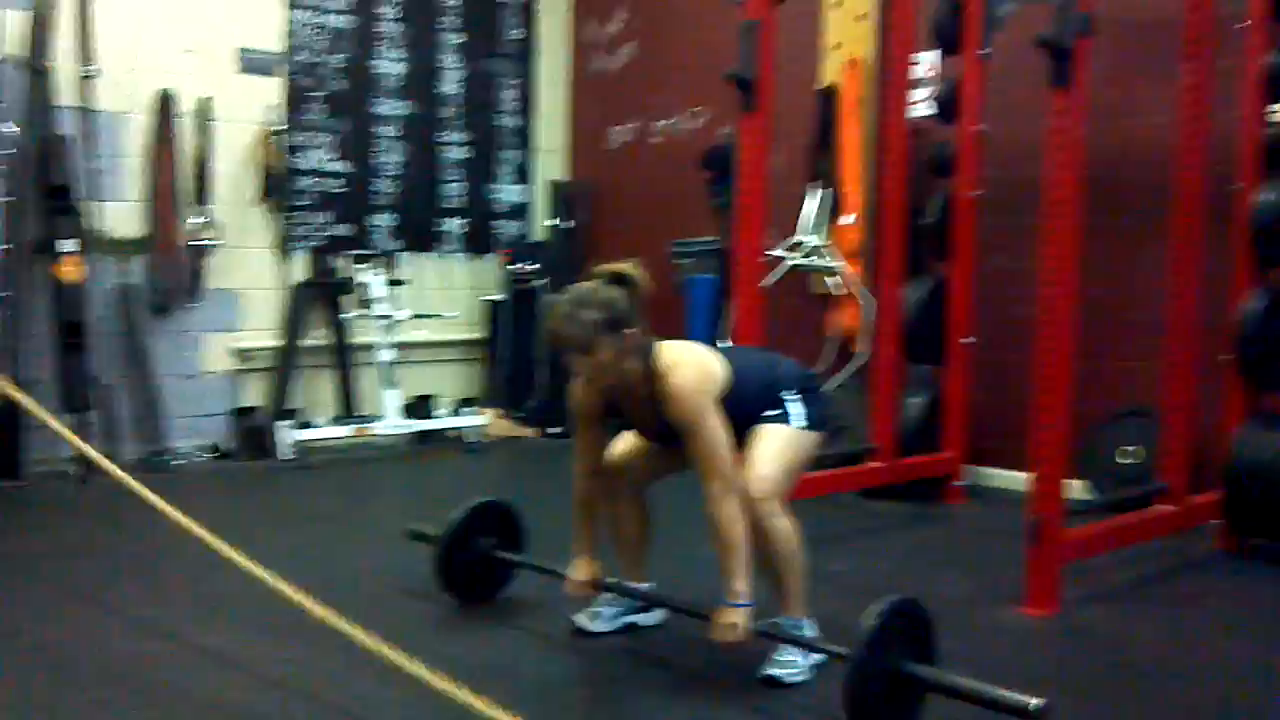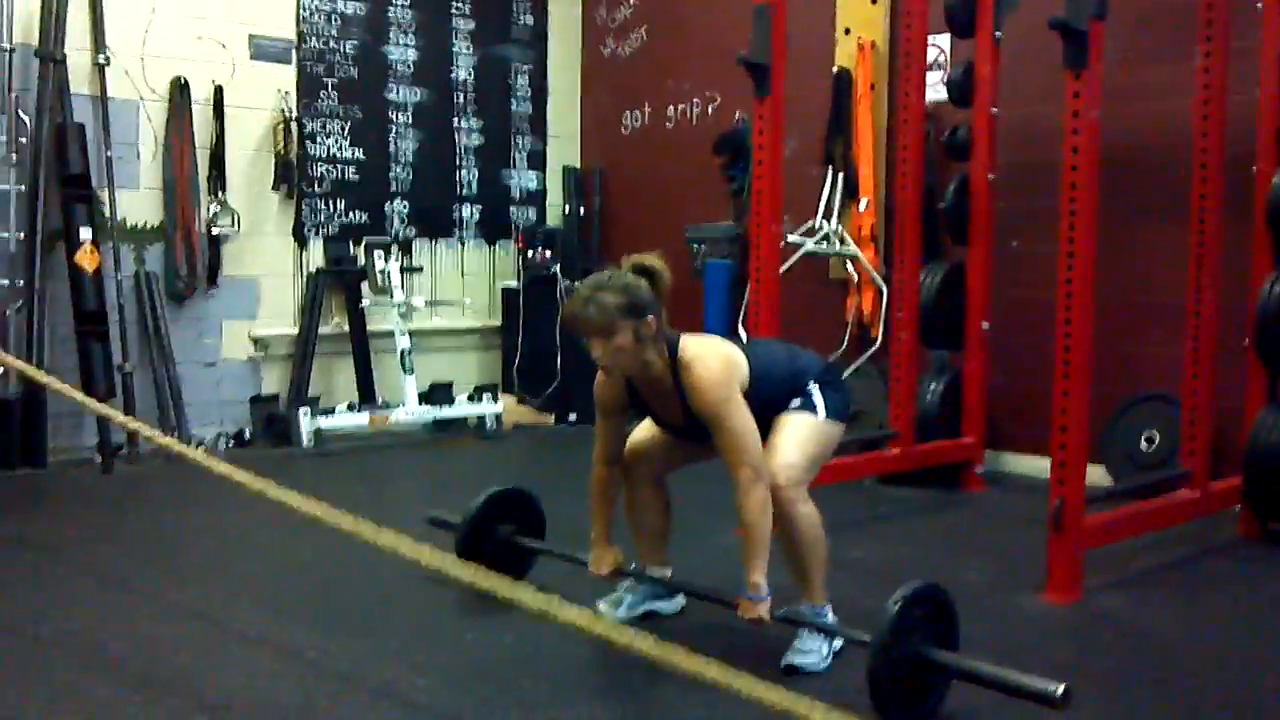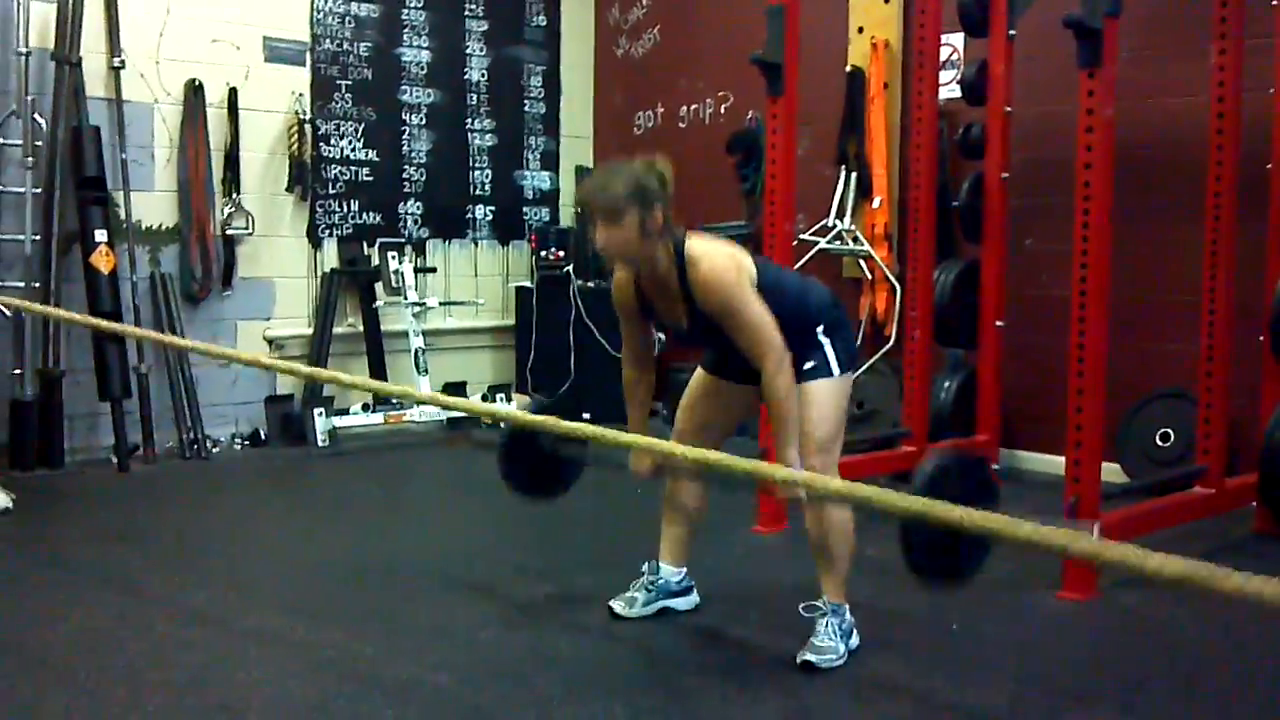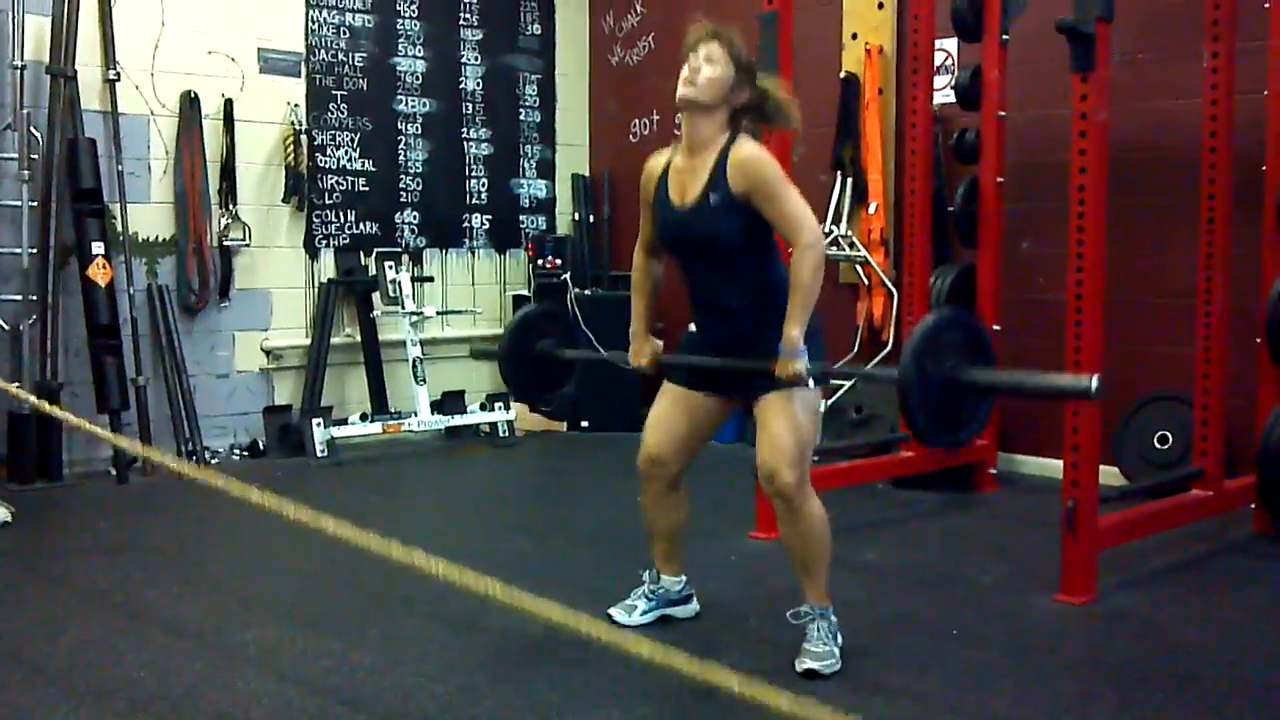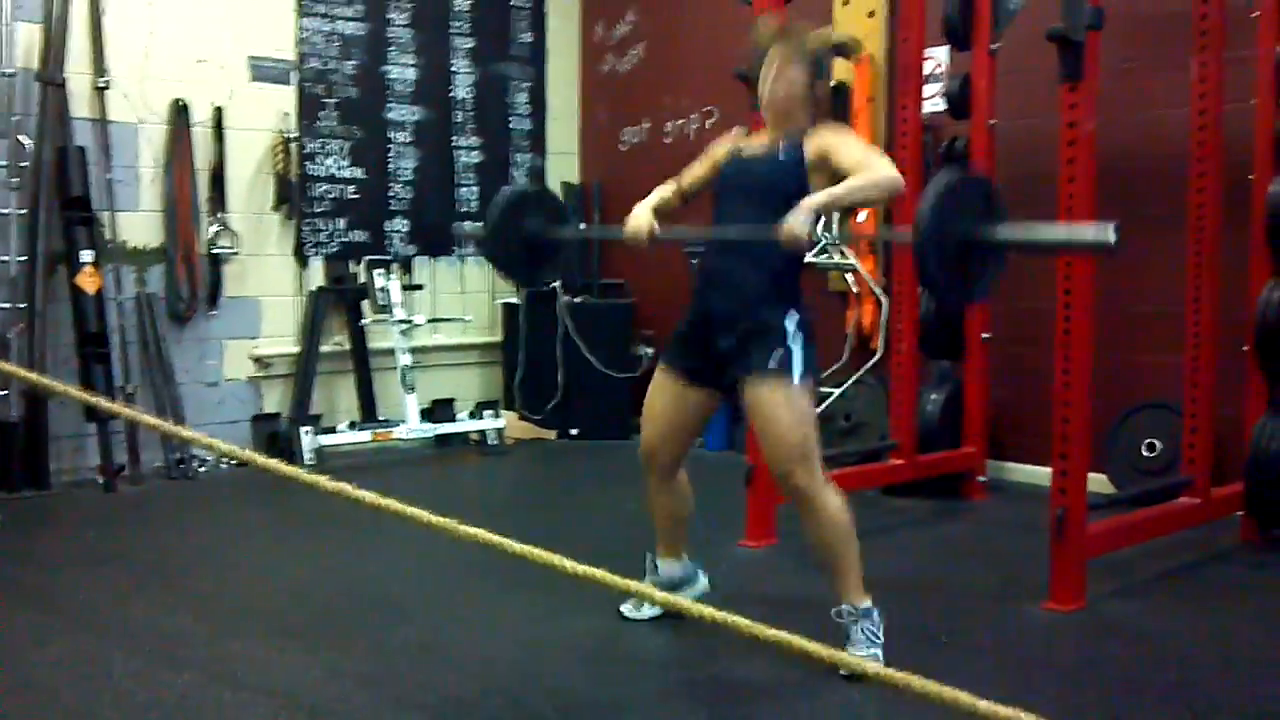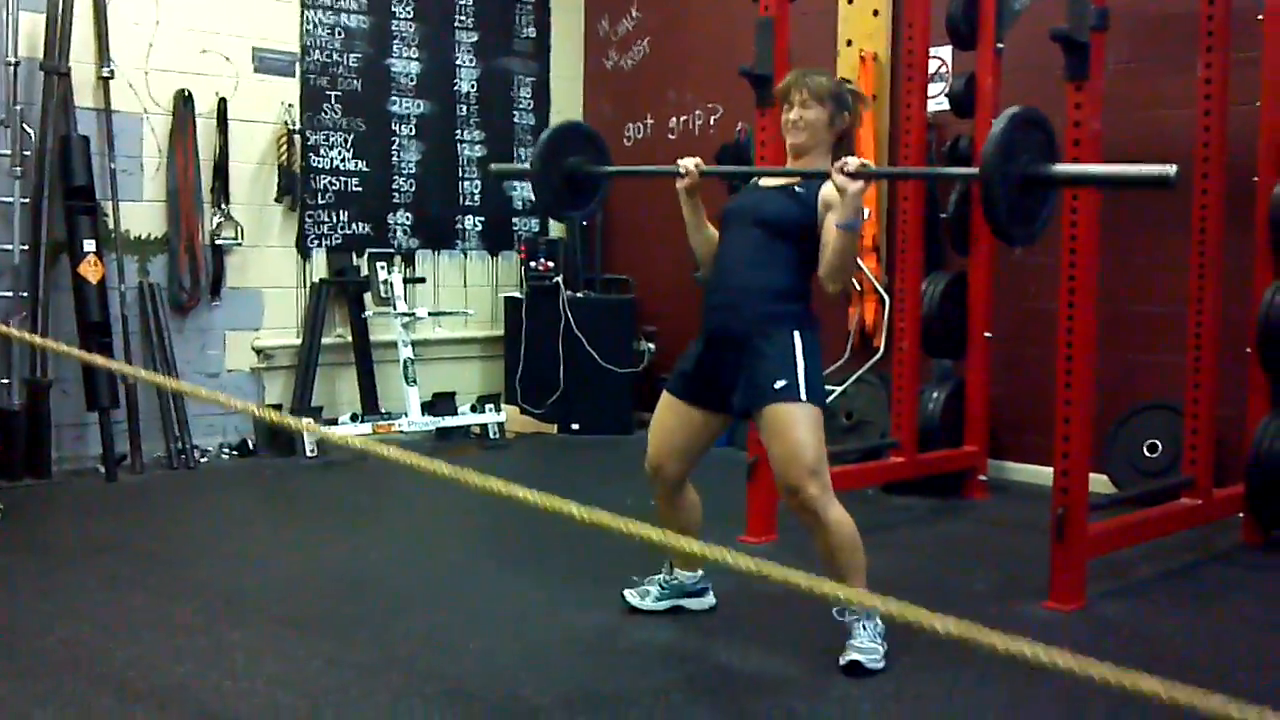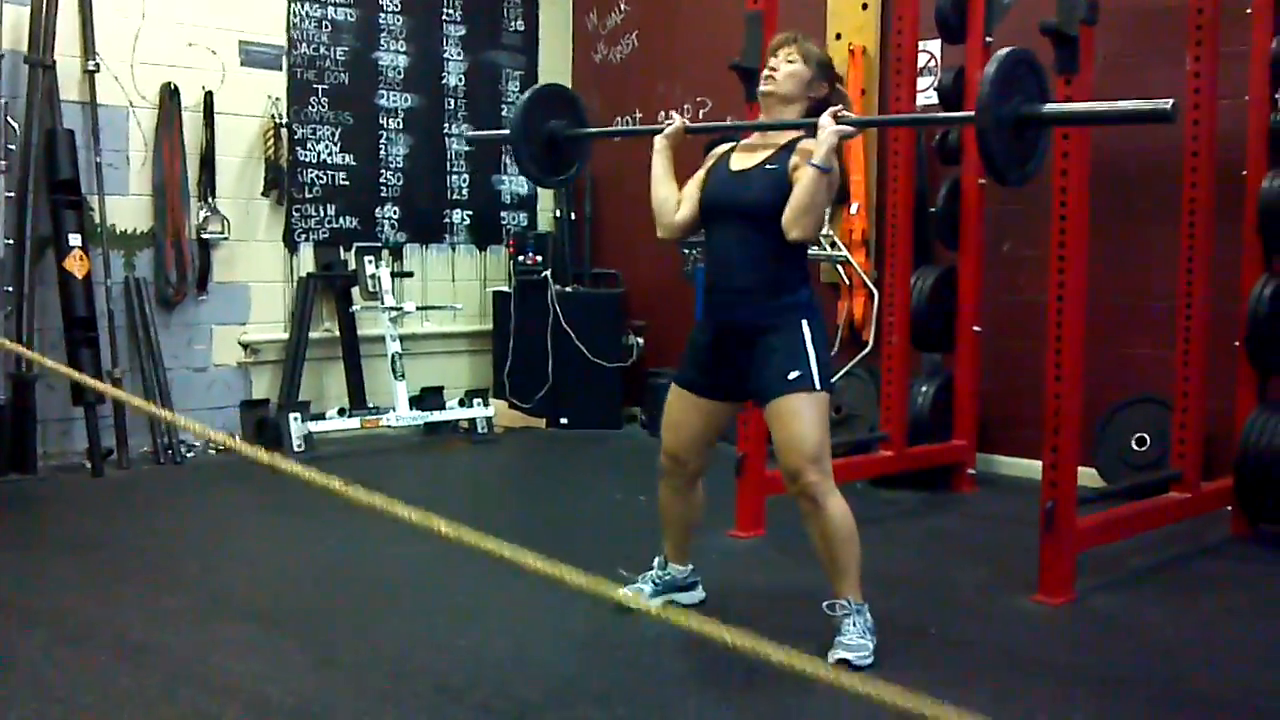
dt=0.5s
person 1, frame 1
left shoulder: (680, 380)
right shoulder: (588, 390)
left elbow: (723, 491)
right elbow: (589, 472)
left wrist: (737, 599)
right wrist: (583, 555)
left hip: (784, 397)
right hip: (723, 405)
left knee: (756, 494)
right knee: (618, 469)
left ankle: (798, 628)
right ankle: (635, 595)
person 1, frame 2
left shoulder: (704, 373)
right shoulder: (612, 380)
left elbow: (751, 480)
right elbow: (606, 462)
left wrist: (756, 586)
right wrist: (600, 542)
left hip: (808, 390)
right hip: (747, 397)
left knee: (782, 482)
right knee: (637, 458)
left ankle: (818, 616)
right ankle: (655, 581)
person 1, frame 3
left shoulder: (710, 268)
right shoulder: (627, 279)
left elbow: (775, 360)
right elbow: (636, 359)
left wrist: (791, 455)
right wrist: (641, 439)
left hip: (813, 330)
right hip: (735, 346)
left knee: (815, 466)
right knee: (686, 451)
left ankle: (835, 616)
right ankle: (670, 579)
person 1, frame 4
left shoulder: (747, 160)
right shoulder: (658, 168)
left elbow: (809, 243)
right elbow: (648, 251)
left wrist: (793, 343)
right wrist: (640, 332)
left hip: (775, 341)
right hip: (709, 341)
left knee: (784, 478)
right knee: (656, 465)
left ankle: (820, 617)
right ankle: (669, 585)
person 1, frame 5
left shoulder: (822, 144)
right shoulder: (735, 147)
left elbow: (886, 179)
right elbow: (679, 190)
left wrist: (816, 203)
right wrist: (645, 209)
left hip: (769, 323)
right hip: (704, 319)
left knee: (798, 474)
right knee: (655, 453)
left ankle: (858, 612)
right ankle: (676, 573)
person 1, frame 6
left shoulder: (832, 190)
right shoulder: (758, 183)
left elbow: (834, 280)
right elbow: (715, 260)
left wrist: (850, 205)
right wrist: (689, 196)
left hip: (778, 342)
right hip: (712, 341)
left knee: (806, 489)
right knee: (662, 468)
left ankle: (862, 617)
right ankle: (687, 578)
person 1, frame 7
left shoulder: (809, 152)
right shoulder: (721, 154)
left elbow: (798, 229)
right elbow: (670, 224)
left wrist: (825, 149)
right wrist: (663, 147)
left hip: (785, 331)
right hip: (717, 331)
left knee: (807, 477)
right knee: (677, 461)
left ankle: (852, 611)
right ankle: (677, 573)
